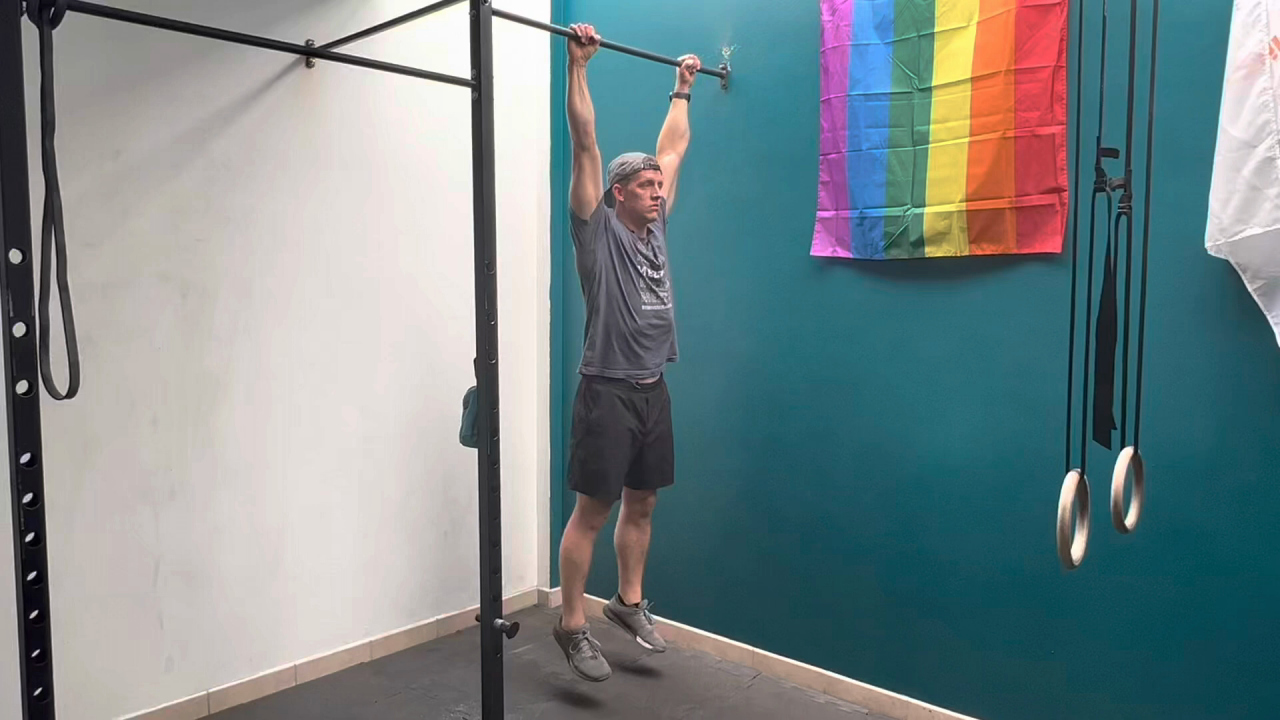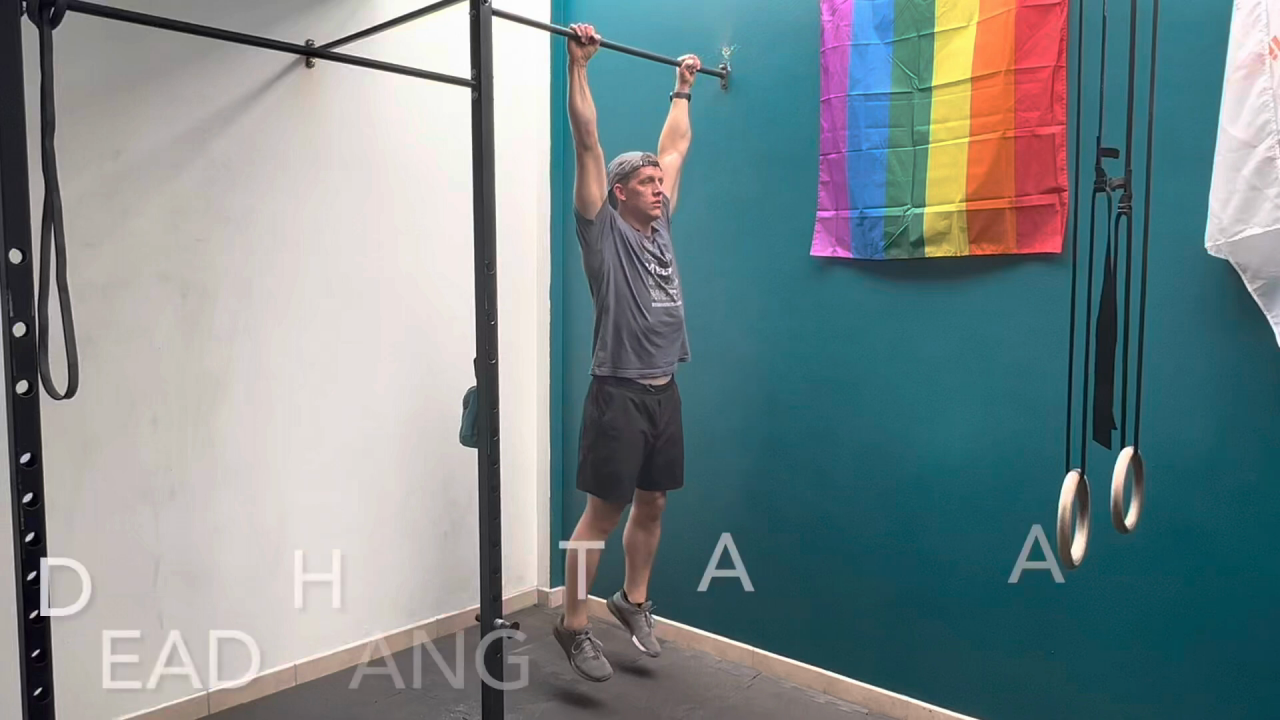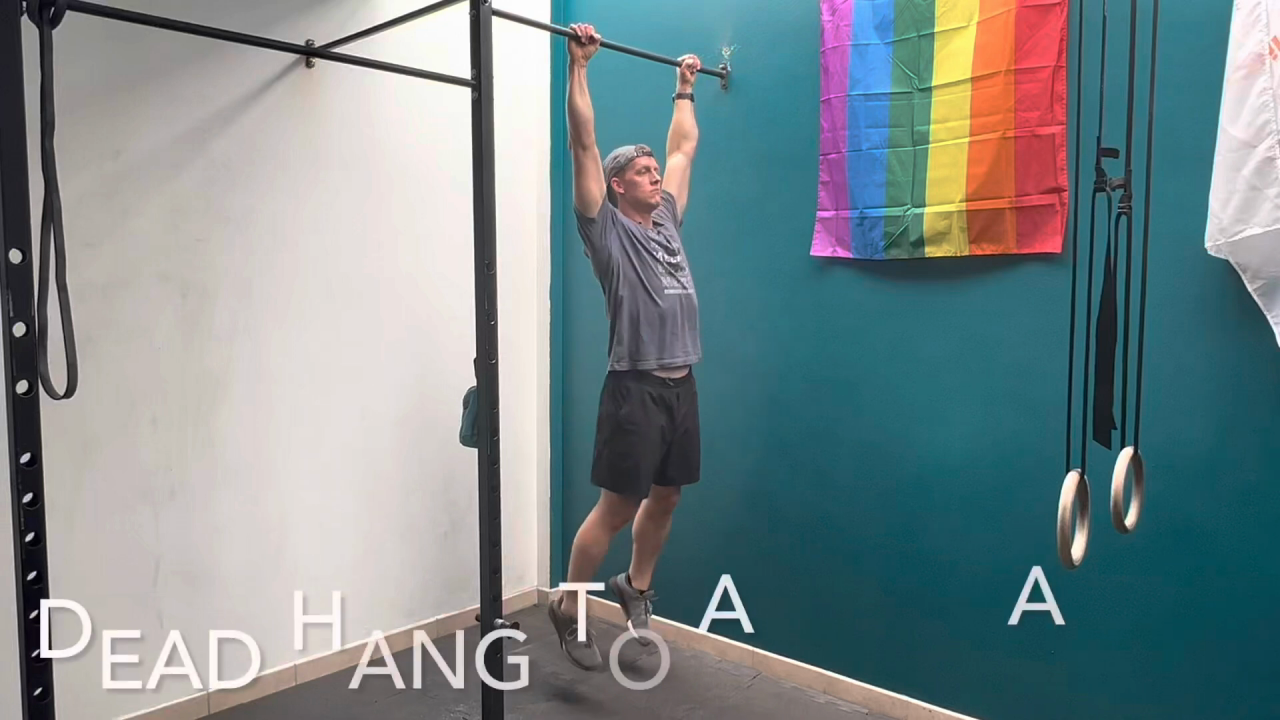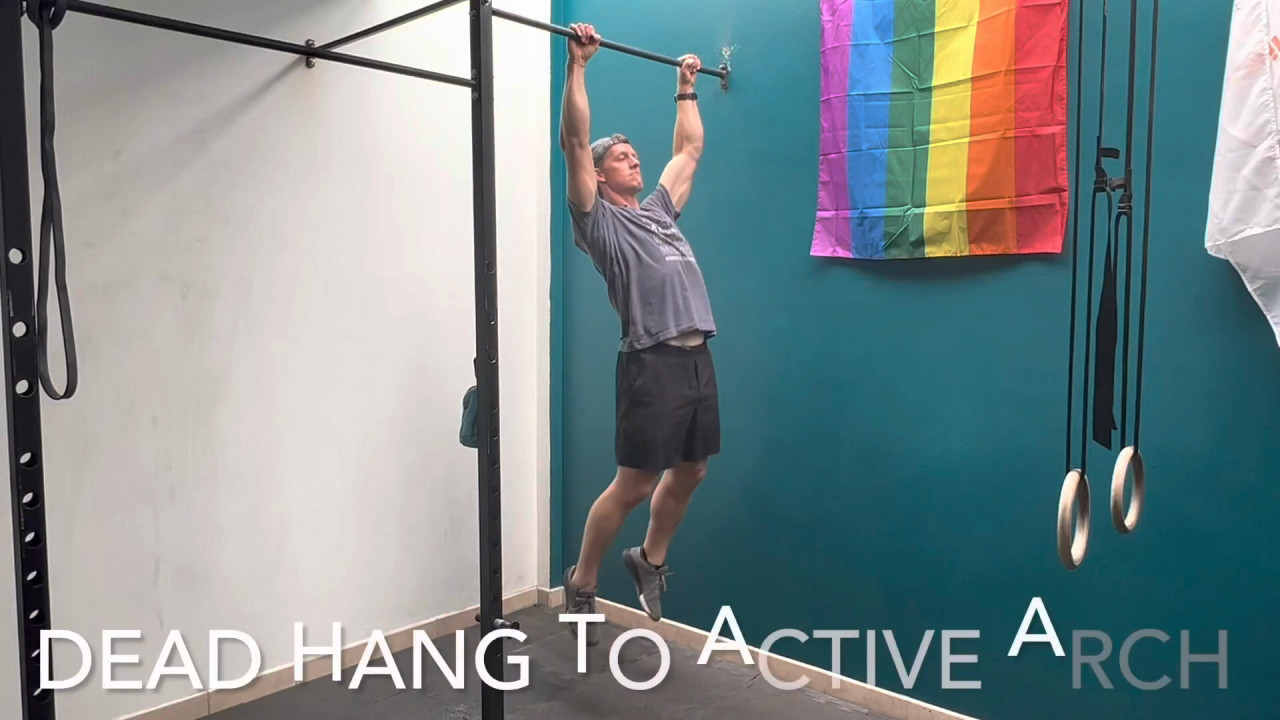
dt=0.2s
person 1, frame 1
left shoulder: (654, 224)
right shoulder: (596, 228)
left elbow: (673, 147)
right elbow: (585, 145)
left wrist: (681, 87)
right wrist: (579, 65)
left hip: (652, 391)
right hip: (606, 393)
left knee: (640, 506)
right knee: (592, 511)
left ankle: (630, 604)
right ankle: (572, 627)
person 1, frame 2
left shoulder: (659, 226)
right shoulder: (602, 229)
left elbow: (675, 146)
right elbow: (587, 145)
left wrist: (682, 86)
right wrist: (578, 64)
left hip: (664, 392)
right hip: (619, 394)
left knee: (651, 506)
right knee: (601, 514)
left ankle: (634, 604)
right ankle: (573, 626)
person 1, frame 3
left shoulder: (666, 219)
right shoulder: (604, 226)
left elbow: (684, 146)
right elbow: (583, 147)
left wrist: (683, 87)
right wrist: (579, 63)
left hip: (681, 385)
right hip: (636, 389)
left knee: (665, 499)
right knee: (617, 508)
left ankle: (635, 586)
right ankle: (569, 609)
person 1, frame 4
left shoulder: (659, 210)
right shoulder: (594, 217)
left elbow: (689, 150)
right elbow: (574, 141)
left wrist: (685, 86)
right wrist: (577, 64)
left hip: (698, 358)
right hip: (653, 363)
left knee: (688, 473)
right knee: (635, 484)
left ankle: (650, 561)
right ankle: (581, 584)
